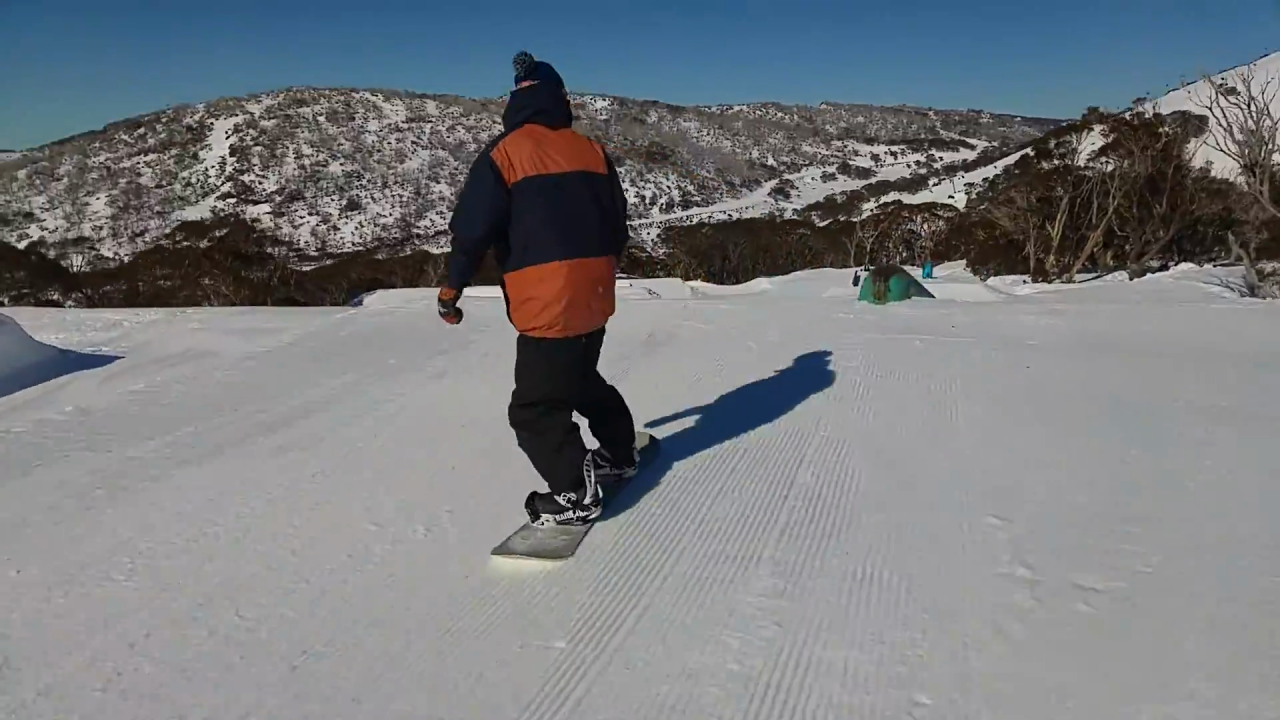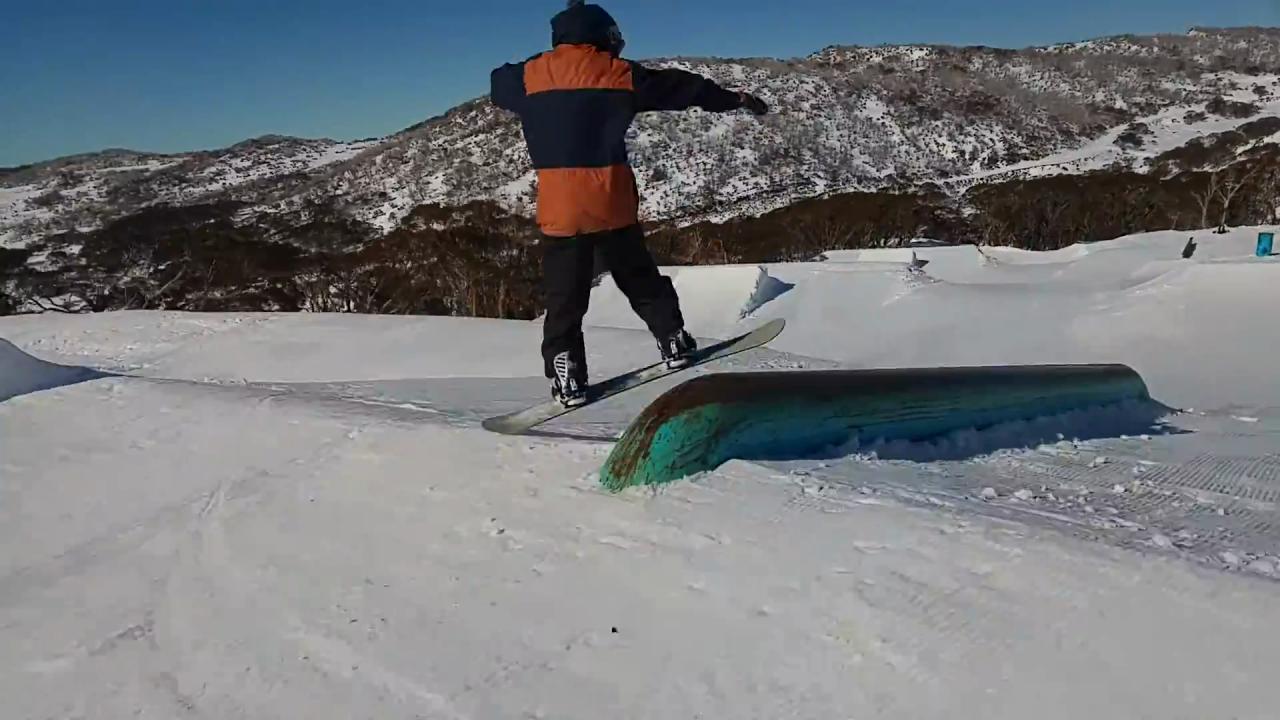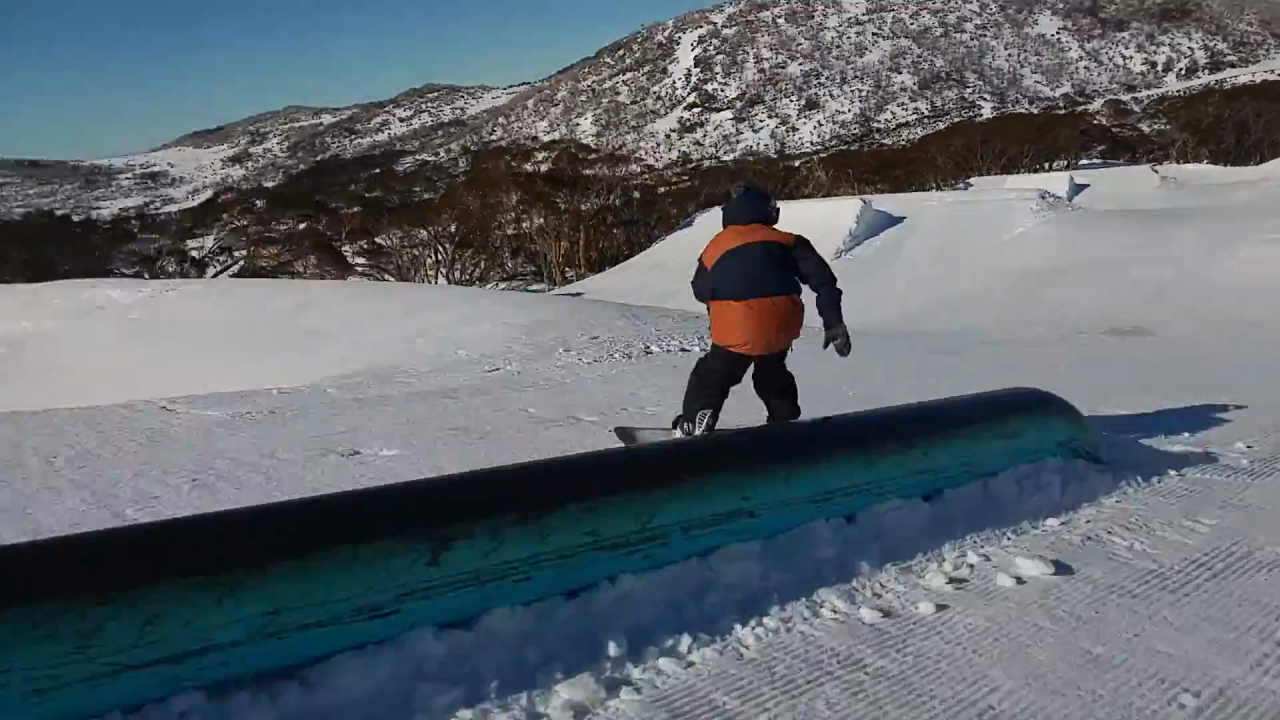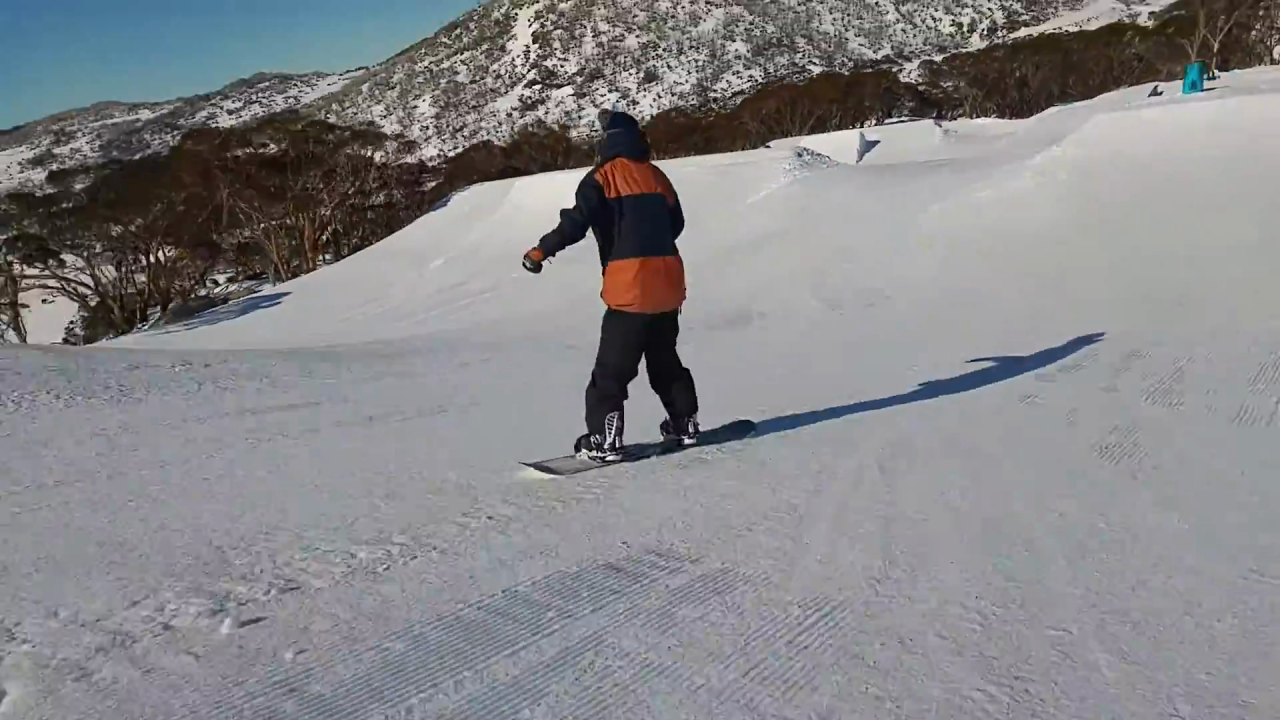
dt=1s
person 1, frame 1
left shoulder: (503, 154)
right shoulder: (593, 151)
left elbow: (473, 228)
right elbow: (616, 224)
left wrist: (452, 285)
left hip: (546, 302)
right hip: (594, 295)
left knee: (535, 409)
right knee: (582, 380)
left ankle: (575, 494)
right ankle: (621, 451)
person 1, frame 2
left shoulder: (531, 73)
right shoulder: (619, 73)
left elbow: (501, 86)
right elbow: (683, 86)
right wrist: (737, 98)
left hip: (559, 205)
right hip: (611, 199)
left knee: (563, 297)
right knee: (638, 275)
left ankle: (568, 380)
right ankle: (673, 342)
person 1, frame 3
left shoulder: (713, 248)
right shoulder: (785, 240)
left elbow: (702, 291)
right elbow: (821, 278)
right wrist: (834, 323)
left hip: (736, 329)
right hip: (781, 324)
left knee: (711, 377)
right knee: (772, 374)
left ankle: (693, 429)
right ankle: (785, 424)
person 1, frame 4
left shoulder: (602, 178)
right shoulder: (658, 177)
left elbow: (578, 221)
right elbow: (675, 224)
left wrist: (542, 250)
left hip: (630, 288)
right hip: (669, 282)
left knee: (612, 370)
right knee: (664, 360)
left ankle: (605, 440)
right ankle: (684, 423)
